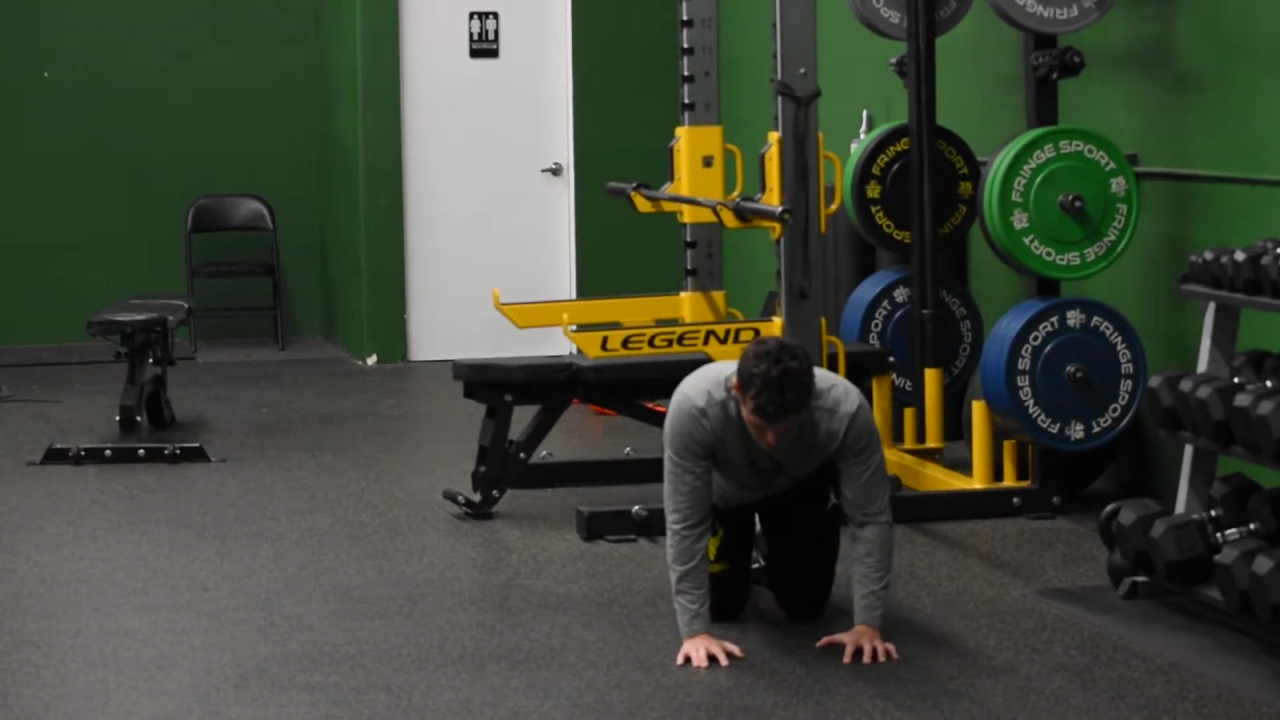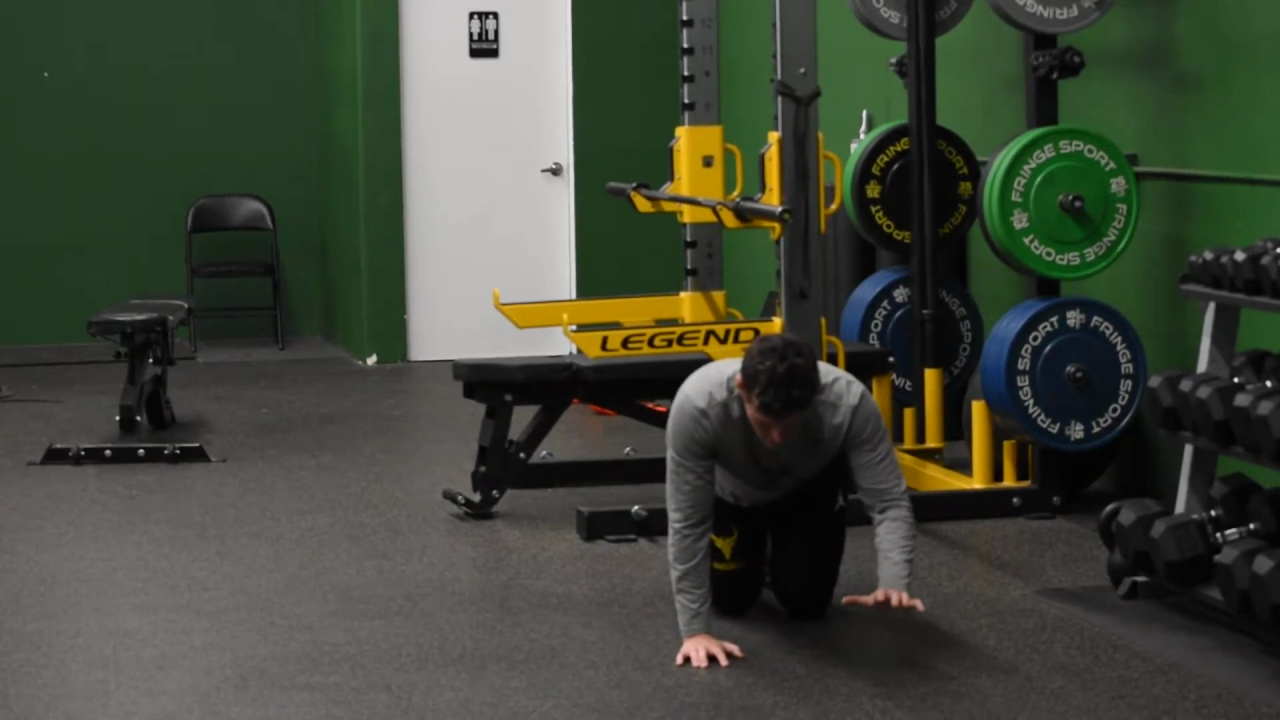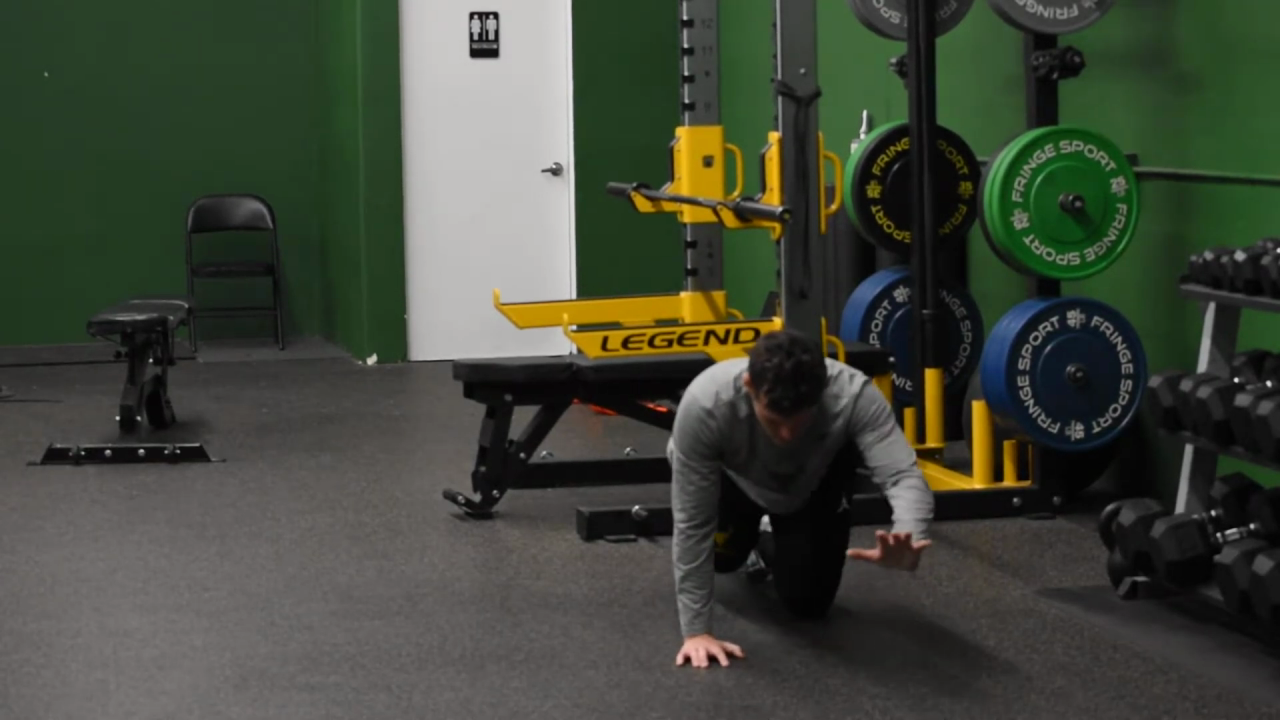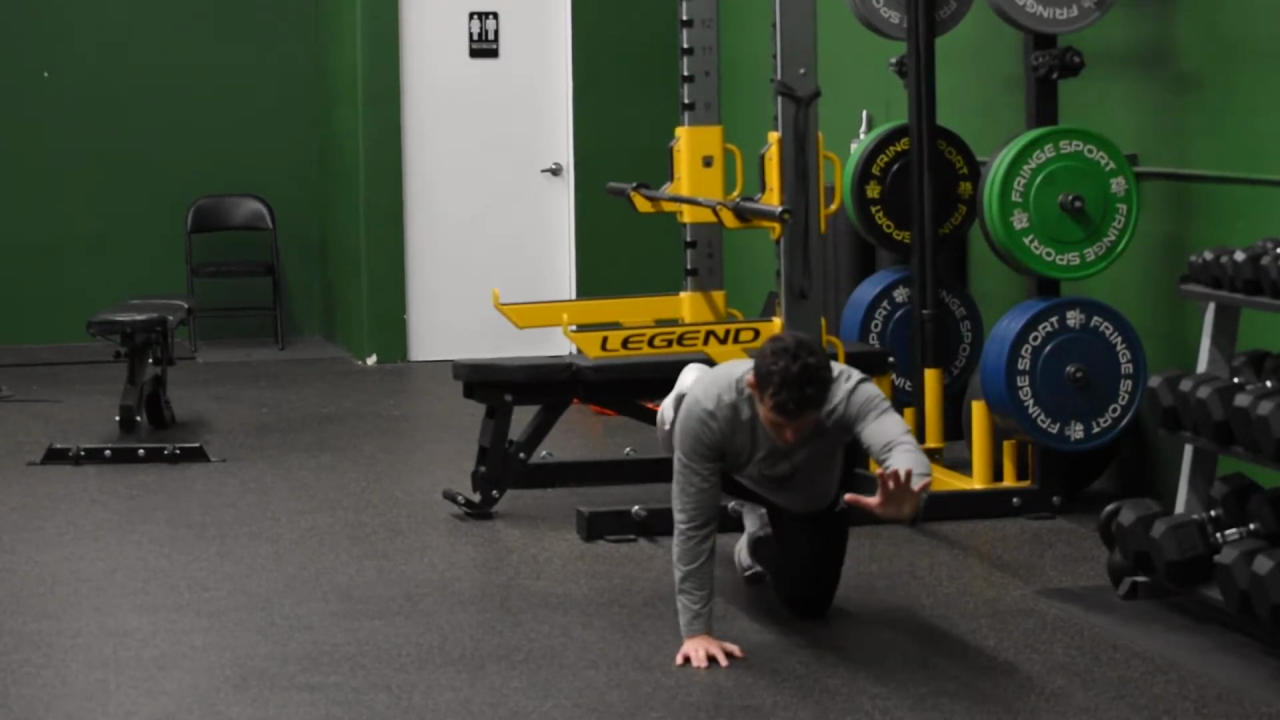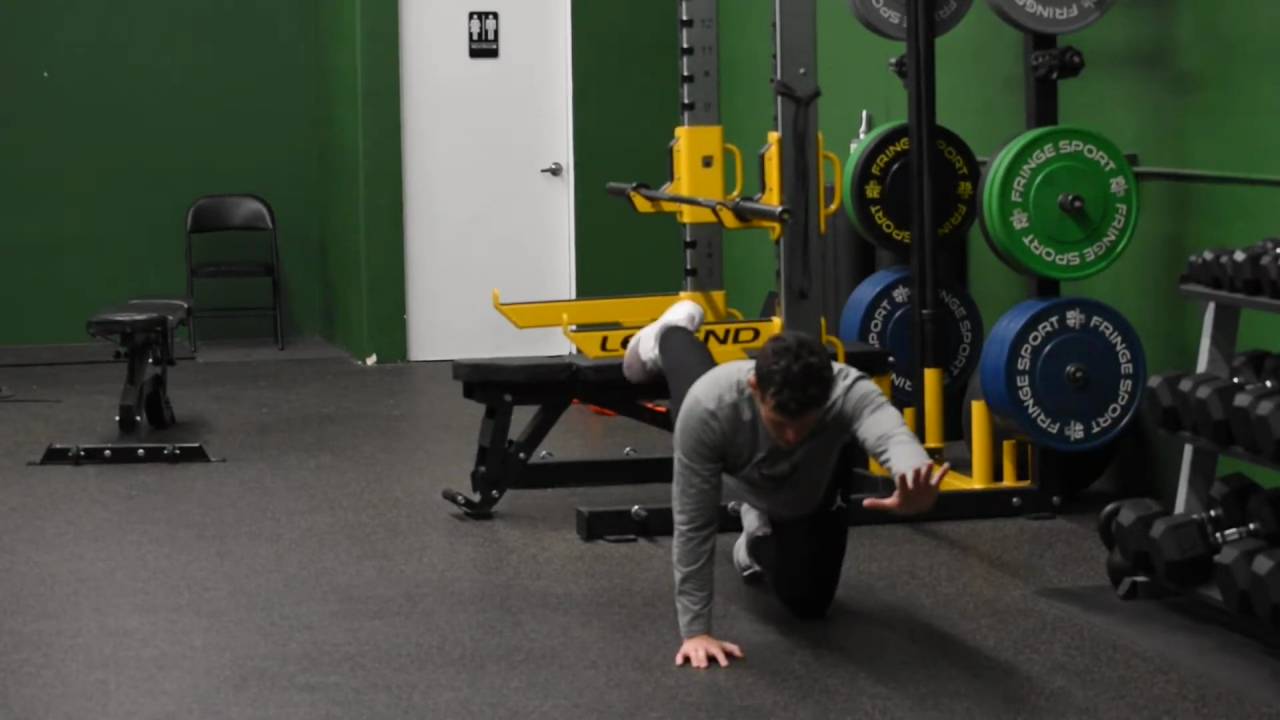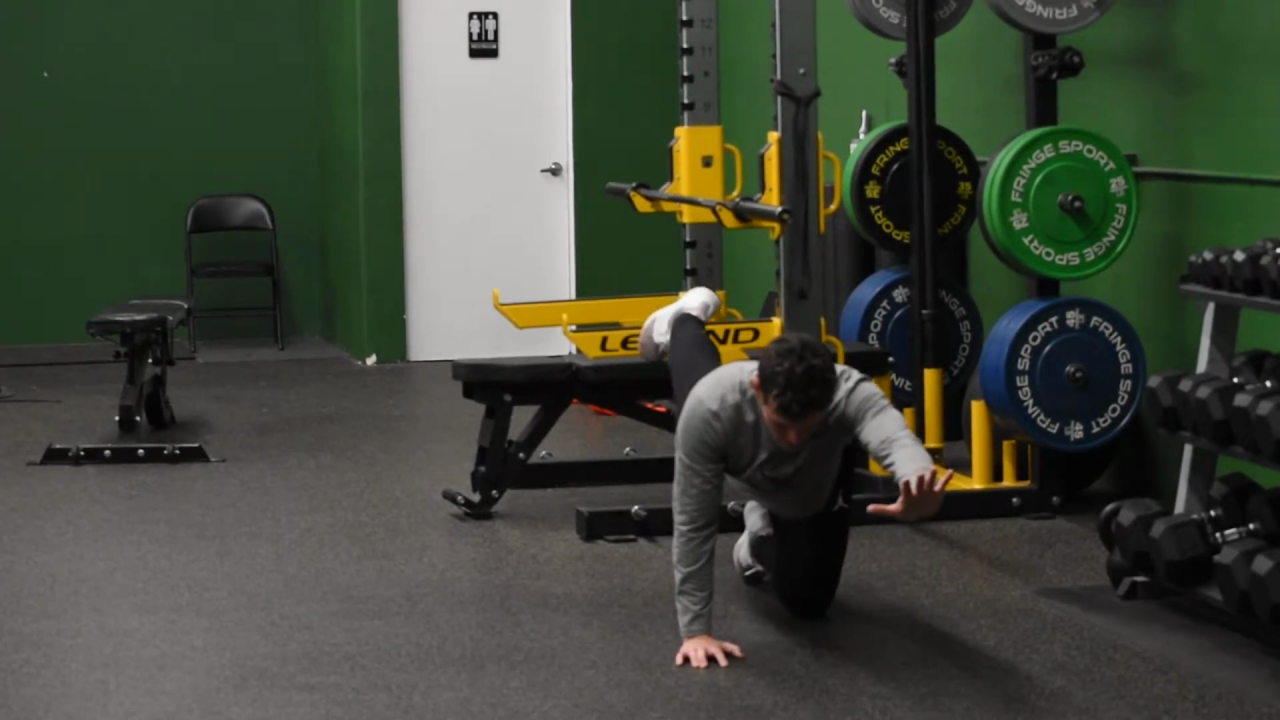
dt=0.3s
person 1, frame 1
left shoulder: (845, 410)
right shoulder: (694, 405)
left elbow: (870, 518)
right elbow: (684, 521)
left wrist: (866, 621)
right wrist: (694, 630)
left hip: (802, 486)
right hip: (721, 488)
left knee: (804, 606)
right knee: (721, 605)
left ankle: (772, 549)
person 1, frame 2
left shoulder: (848, 402)
right shoulder: (697, 404)
left elbow: (890, 501)
right elbow: (686, 520)
left wrist: (893, 584)
right wrist: (694, 630)
right hip: (730, 487)
left knee: (806, 604)
right knee: (731, 600)
left ankle: (778, 551)
person 1, frame 3
left shoulder: (854, 397)
right shoulder: (706, 405)
left elbow: (906, 475)
right elbow: (692, 520)
left wrist: (906, 544)
right wrist: (696, 630)
left hip: (817, 485)
right hip: (738, 480)
left knee: (808, 602)
right knee: (725, 557)
left ankle: (769, 541)
person 1, frame 4
left shoulder: (852, 394)
right shoulder: (708, 406)
left elbow: (901, 447)
right elbow: (693, 522)
left wrist: (906, 500)
right wrist: (695, 630)
right hip: (739, 473)
left knee: (807, 603)
left ankle: (761, 541)
person 1, frame 5
left shoulder: (851, 394)
right shoulder: (710, 406)
left elbow: (895, 439)
right elbow: (693, 524)
left wrist: (916, 488)
right wrist: (695, 630)
right hip: (743, 472)
left knee: (807, 603)
left ankle: (760, 536)
right ankle: (671, 333)
person 1, frame 6
left shoulder: (853, 396)
right shoulder: (712, 406)
left elbow: (898, 443)
right elbow: (693, 524)
left wrist: (917, 492)
right wrist: (695, 629)
right hip: (744, 473)
left knee: (807, 603)
left ankle: (762, 538)
right ankle: (683, 322)
